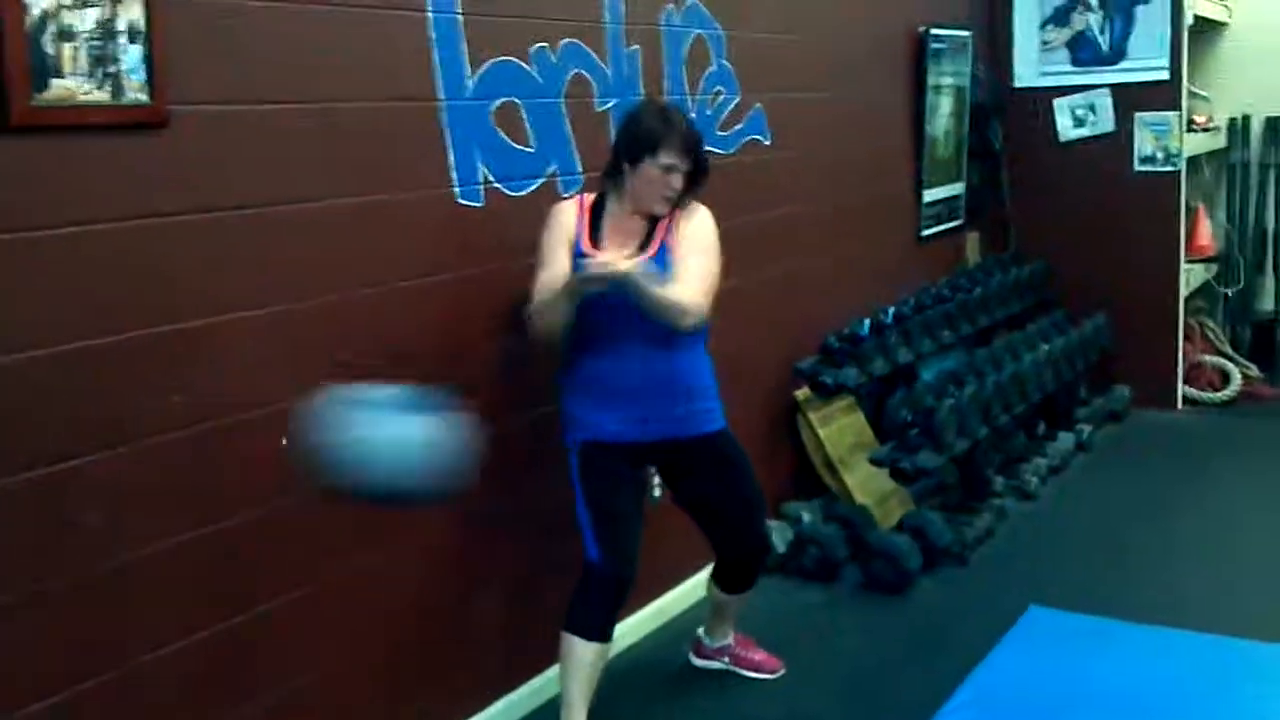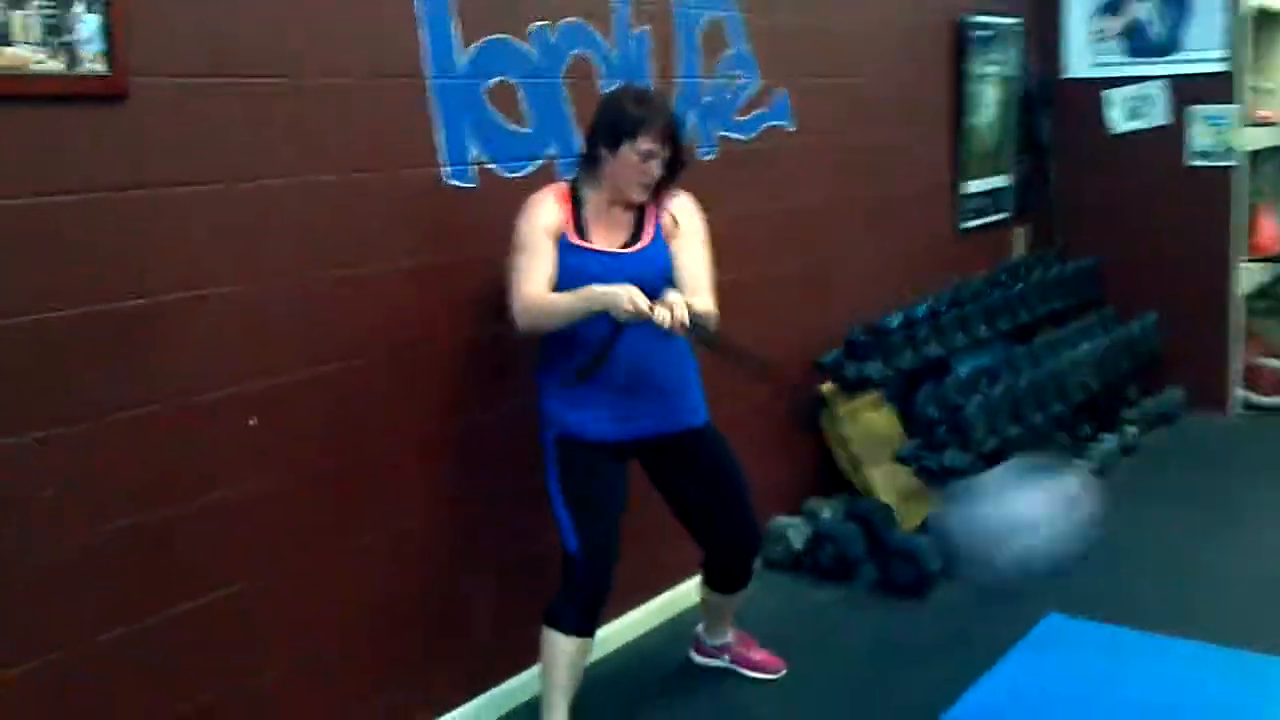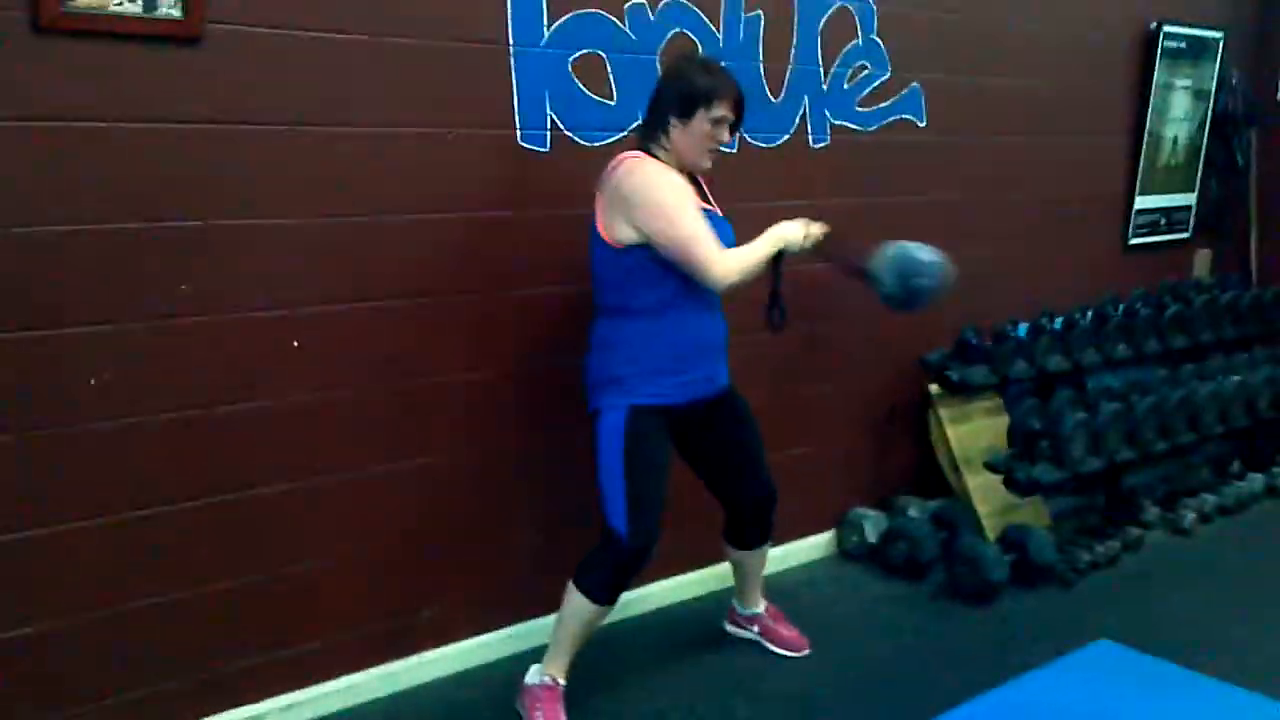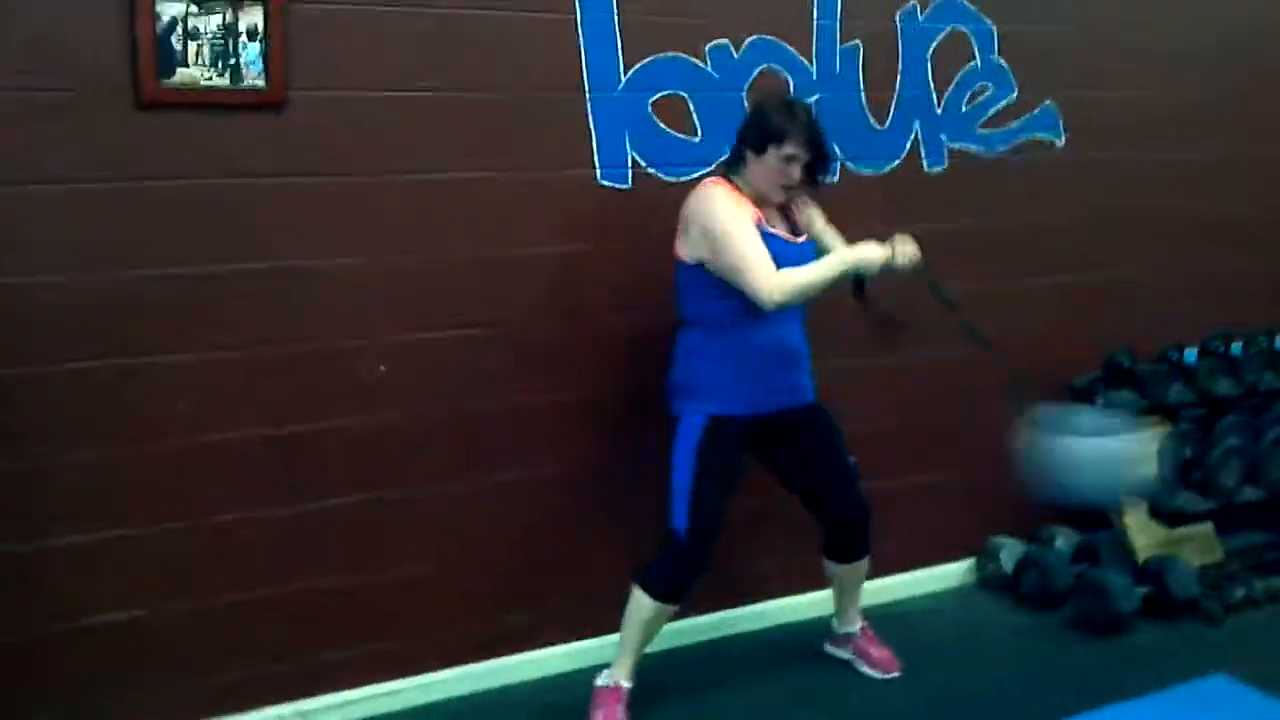
dt=1s
person 1, frame 1
left shoulder: (693, 221)
right shoulder: (570, 217)
left elbow: (689, 310)
right elbow: (543, 320)
left wrist: (631, 276)
right wrist: (574, 285)
left hip: (689, 420)
right hip: (602, 428)
left knee: (748, 543)
right knee: (607, 573)
left ankle: (716, 641)
person 1, frame 2
left shoulder: (675, 209)
right shoulder: (549, 209)
left elbow: (704, 310)
right elbow: (527, 313)
left wrist: (677, 305)
right wrist: (603, 296)
left hip: (673, 413)
right hip: (583, 422)
left knee: (738, 539)
right knee: (588, 574)
left ankle: (716, 639)
person 1, frame 3
left shoulder: (685, 179)
right shoulder: (640, 177)
left elbow: (707, 268)
right elbow: (718, 271)
left wrist: (785, 241)
right wrist: (777, 236)
left hip: (703, 382)
right hip: (635, 391)
left knee: (755, 495)
right knee: (629, 540)
left ankle: (749, 610)
person 1, frame 4
left shoulder: (797, 206)
right shoulder: (713, 200)
left elbow: (851, 265)
right elbow: (769, 290)
left wrist: (884, 254)
right wrist: (851, 258)
left hip: (788, 397)
right hip: (715, 403)
left knee: (848, 510)
right knee: (688, 546)
left ankle: (848, 630)
